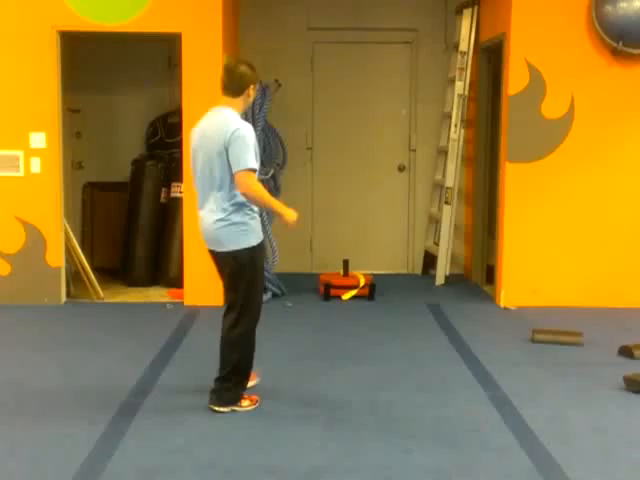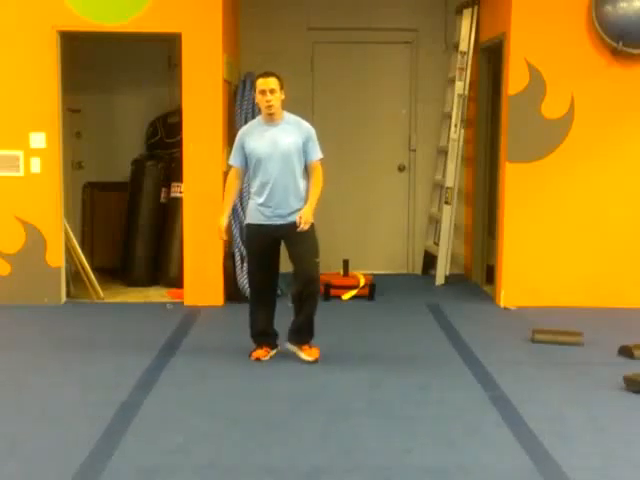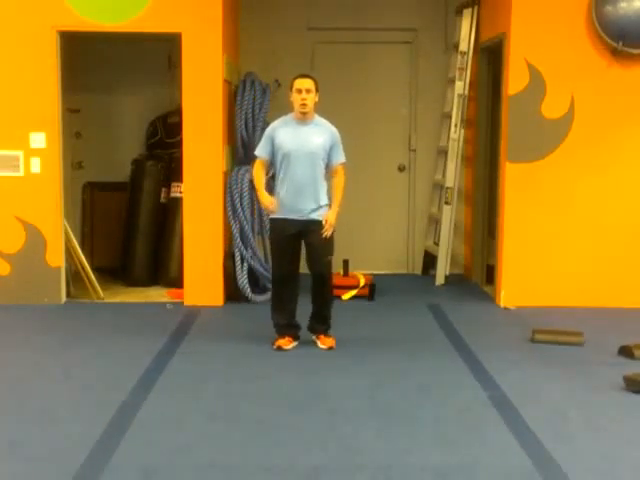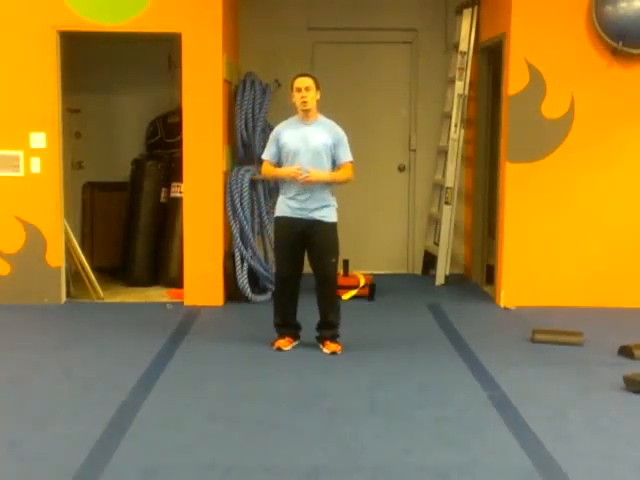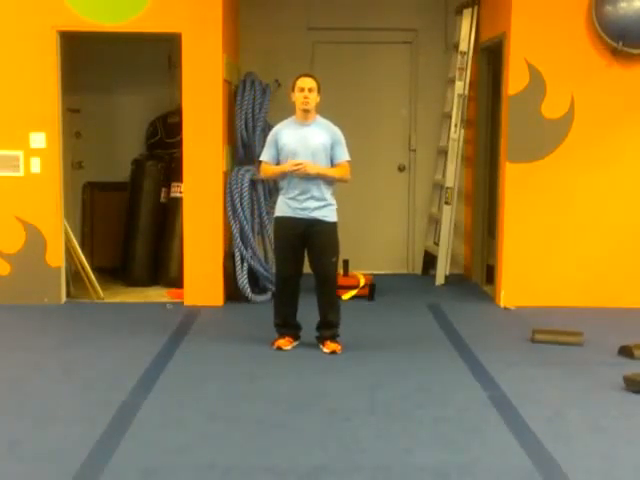
dt=1s
person 1, frame 1
left shoulder: (201, 126)
right shoulder: (240, 129)
right elbow: (247, 187)
right wrist: (281, 210)
left hip: (217, 229)
right hip: (238, 234)
left knee: (243, 303)
right knee: (243, 311)
left ankle: (238, 371)
right ankle: (226, 393)
person 1, frame 2
left shoulder: (302, 129)
right shoulder: (246, 134)
left elbow: (316, 172)
right elbow: (235, 176)
left wrist: (309, 207)
right wrist: (225, 214)
left hip: (296, 219)
right hip: (259, 220)
left knee: (308, 276)
right knee: (261, 282)
left ankle: (300, 338)
right ankle: (264, 341)
person 1, frame 3
left shoulder: (329, 132)
right shoulder: (275, 129)
left elbow: (338, 174)
right elbow: (259, 166)
left wrist: (334, 210)
right wrist: (262, 194)
left hip: (318, 216)
right hip: (283, 216)
left knee: (322, 274)
right knee: (284, 275)
left ankle: (321, 329)
right ankle: (286, 331)
person 1, frame 4
left shoulder: (333, 131)
right shoulder: (281, 131)
left elbow: (348, 173)
right elbow: (265, 170)
left wrist: (323, 177)
right wrist: (283, 173)
left hip: (323, 216)
right hip: (288, 215)
left knee: (326, 276)
right knee: (286, 276)
left ankle: (328, 335)
right ankle: (287, 332)
person 1, frame 5
left shoulder: (332, 132)
right shoulder: (279, 132)
left elbow: (345, 173)
right elbow: (264, 171)
left wrist: (316, 170)
right wrist: (284, 168)
left hip: (323, 216)
right hip: (287, 215)
left knee: (326, 276)
right knee: (286, 276)
left ankle: (328, 334)
right ankle: (287, 332)
